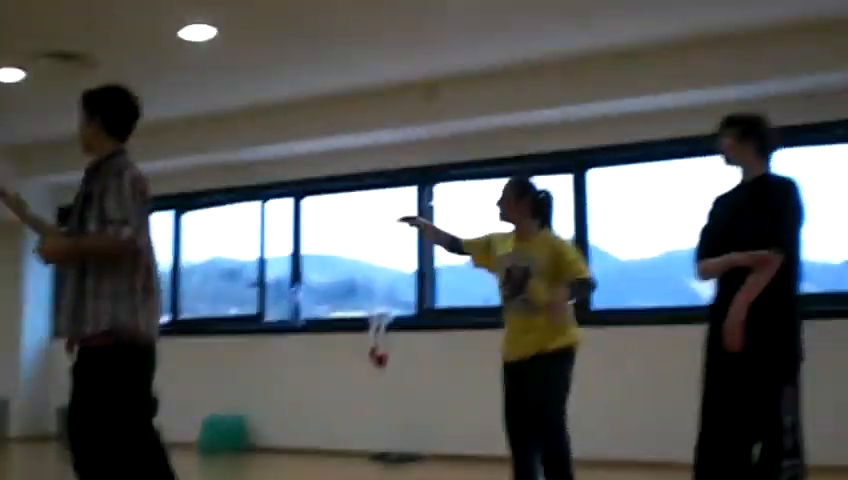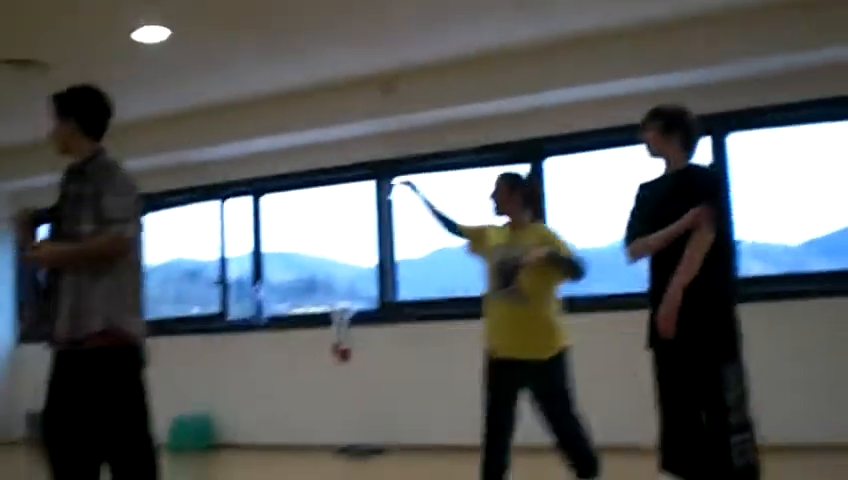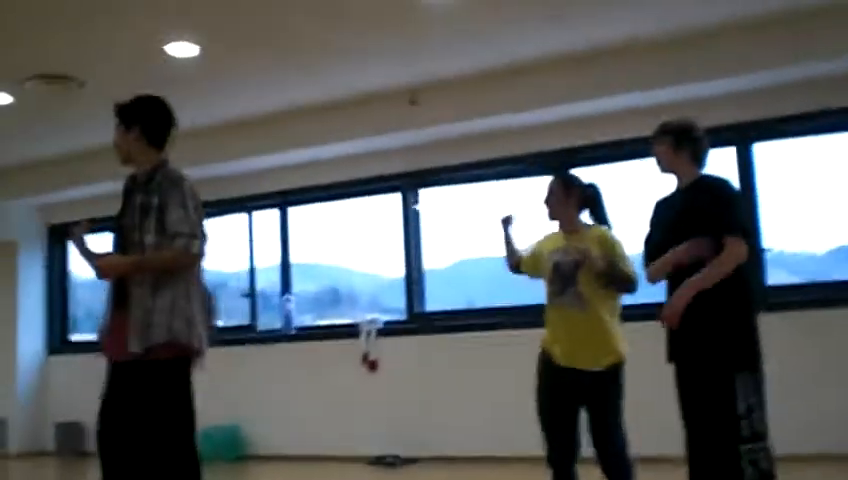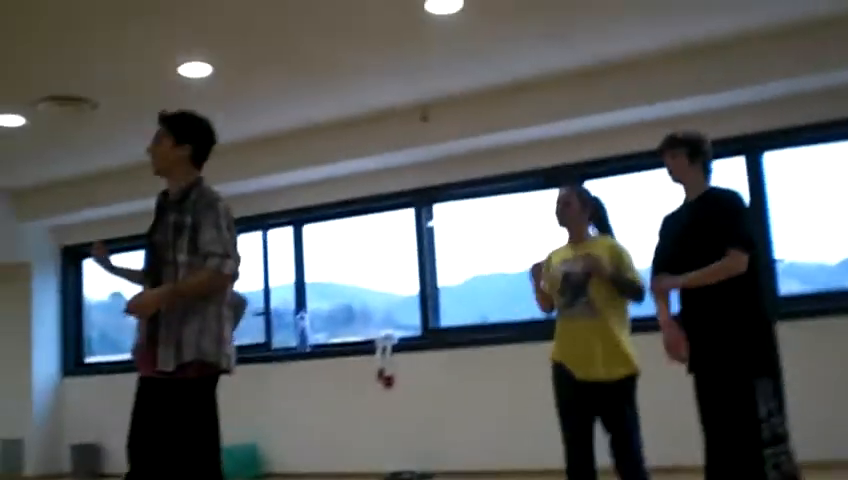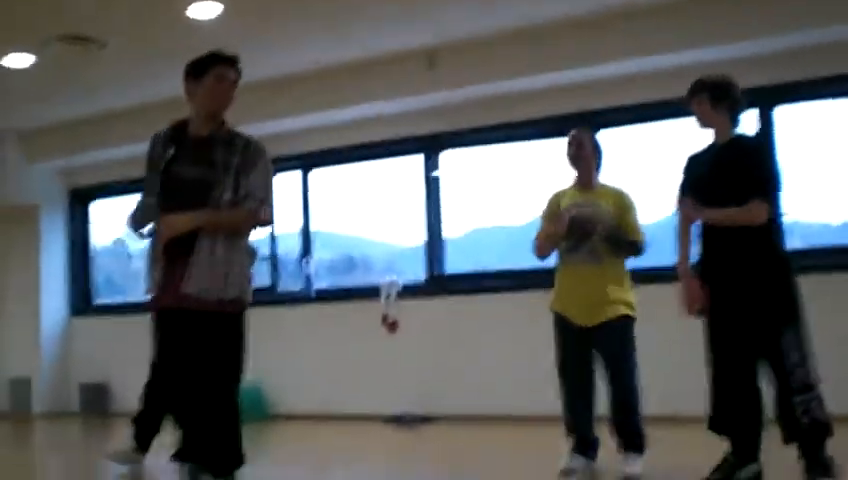
dt=0.3s
person 1, frame 1
left shoulder: (120, 175)
right shoulder: (103, 175)
left elbow: (124, 239)
right elbow: (80, 240)
left wrist: (66, 248)
left hip: (118, 325)
right hip: (100, 323)
left knee: (126, 424)
right knee: (87, 423)
person 1, frame 2
left shoulder: (108, 174)
right shoulder: (76, 179)
left elbow: (125, 237)
left wrist: (64, 252)
right wrist: (39, 246)
left hip: (105, 325)
right hip: (73, 327)
left knee: (120, 429)
right knee: (62, 426)
person 1, frame 3
left shoulder: (173, 186)
right shoulder: (136, 189)
left elbow: (190, 251)
left wrist: (128, 263)
right wrist: (89, 253)
left hip: (163, 334)
right hip: (129, 336)
left knee: (167, 438)
right knee: (116, 432)
person 1, frame 4
left shoulder: (208, 205)
right shoulder: (167, 207)
left elbow: (223, 271)
left wrist: (161, 295)
right wrist: (114, 268)
left hip: (192, 351)
right hip: (156, 351)
right knee: (146, 448)
person 1, frame 5
left shoulder: (246, 150)
right shoulder: (162, 143)
left elbow: (259, 213)
right elbow: (150, 199)
left wrist: (196, 218)
right wrist: (138, 218)
left hip: (217, 282)
right hip: (170, 284)
left knee: (216, 383)
right knee: (171, 377)
person 2, frame 1
left shoulder: (780, 191)
right shoulder: (724, 203)
left elbow: (774, 255)
right elbow: (702, 267)
left wrist: (739, 310)
right wrist: (737, 259)
left hip: (771, 327)
right hip: (726, 326)
left knee: (777, 426)
right knee: (721, 425)
person 2, frame 2
left shoulder: (705, 180)
right shoulder: (649, 192)
left elbow: (704, 236)
right elbow: (634, 250)
left wrist: (673, 296)
right wrist: (681, 224)
left hip: (708, 310)
right hip: (667, 311)
left knee: (724, 403)
right knee: (678, 406)
person 2, frame 3
left shoulder: (718, 192)
right shoulder: (665, 208)
left elbow: (738, 250)
right elbow: (652, 272)
left wrist: (687, 291)
right wrist: (677, 256)
left hip: (728, 322)
right hip: (687, 326)
left knee: (740, 414)
right knee: (702, 419)
person 2, frame 4
left shoulder: (727, 203)
right shoulder: (671, 222)
left elbow: (738, 261)
right elbow: (660, 282)
left wrist: (678, 280)
right wrist: (670, 327)
left hip: (747, 331)
right hip: (704, 340)
left knee: (764, 421)
right knee: (722, 428)
person 2, frame 5
left shoulder: (754, 150)
right shoulder: (696, 164)
left elbow: (759, 212)
right elbow: (685, 221)
left wrist: (702, 213)
right wrist: (687, 275)
left hip: (766, 278)
right hip: (721, 283)
left knee: (789, 367)
right knee: (732, 372)
person 3, frame 1
left shoulder: (554, 245)
right shoulder: (498, 244)
left elbow: (586, 282)
right elbow: (457, 245)
left wrist: (566, 294)
right wrist: (424, 226)
left hip: (552, 346)
right hip: (515, 349)
left knee: (548, 420)
right knee: (519, 425)
person 3, frame 2
left shoulder: (544, 235)
right shoulder: (491, 236)
left elbow: (576, 270)
right elbow: (454, 227)
left wrist: (547, 255)
right wrist: (422, 199)
left hip: (543, 346)
right hip: (501, 346)
left knee: (560, 416)
right knee: (496, 419)
person 3, frame 3
left shoulder: (602, 239)
right shoulder: (547, 245)
left elbow: (629, 284)
right elbow: (518, 266)
left wrist: (599, 267)
right wrist: (507, 234)
left hip: (601, 352)
right hip: (557, 351)
left knee: (606, 428)
right knee: (555, 424)
person 3, frame 4
left shoulder: (611, 250)
right shoulder: (553, 259)
left elbow: (637, 293)
right elbow: (546, 308)
left wrist: (606, 271)
right wrist: (539, 285)
left hip: (613, 361)
right hip: (569, 362)
left knee: (623, 434)
right knee: (577, 439)
person 3, frame 5
left shoulder: (617, 198)
right shoulder: (558, 201)
left elbow: (636, 246)
right elbow: (540, 252)
left wrist: (605, 230)
right wrist: (553, 231)
left hip: (612, 305)
right hip: (569, 308)
left knee: (622, 379)
right knee: (575, 384)
left ankle: (632, 450)
right ankle: (583, 450)
